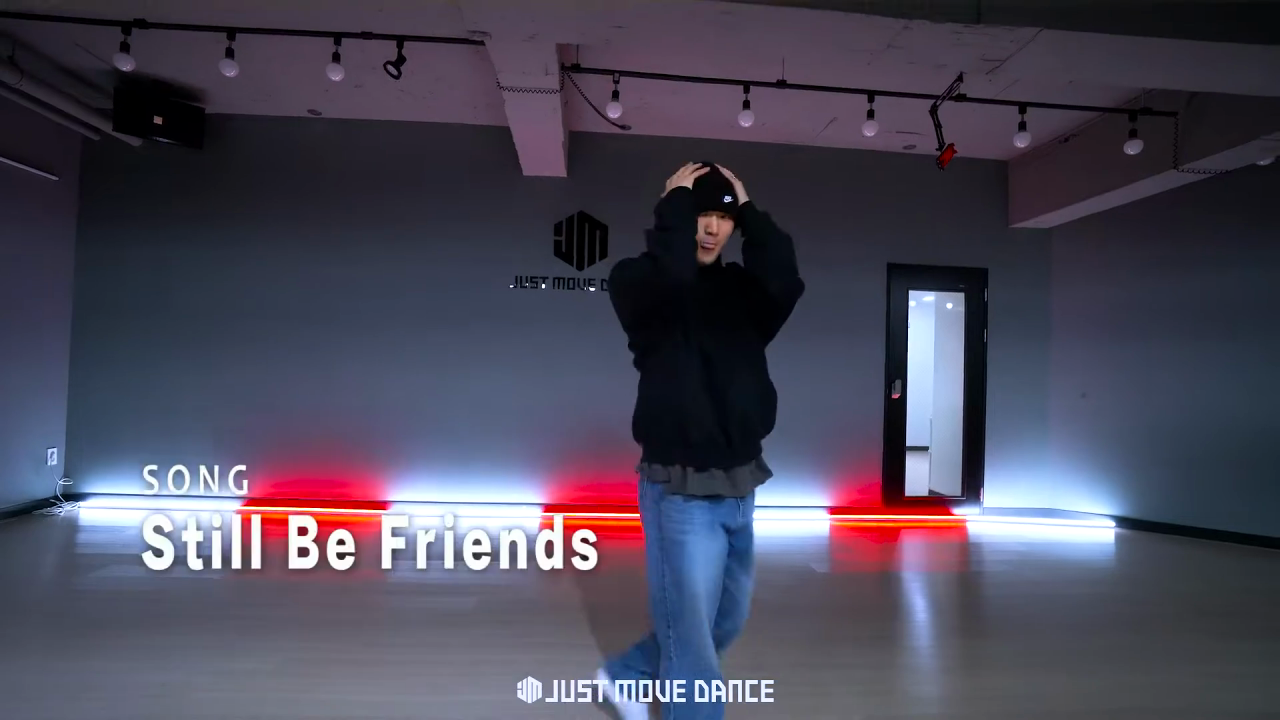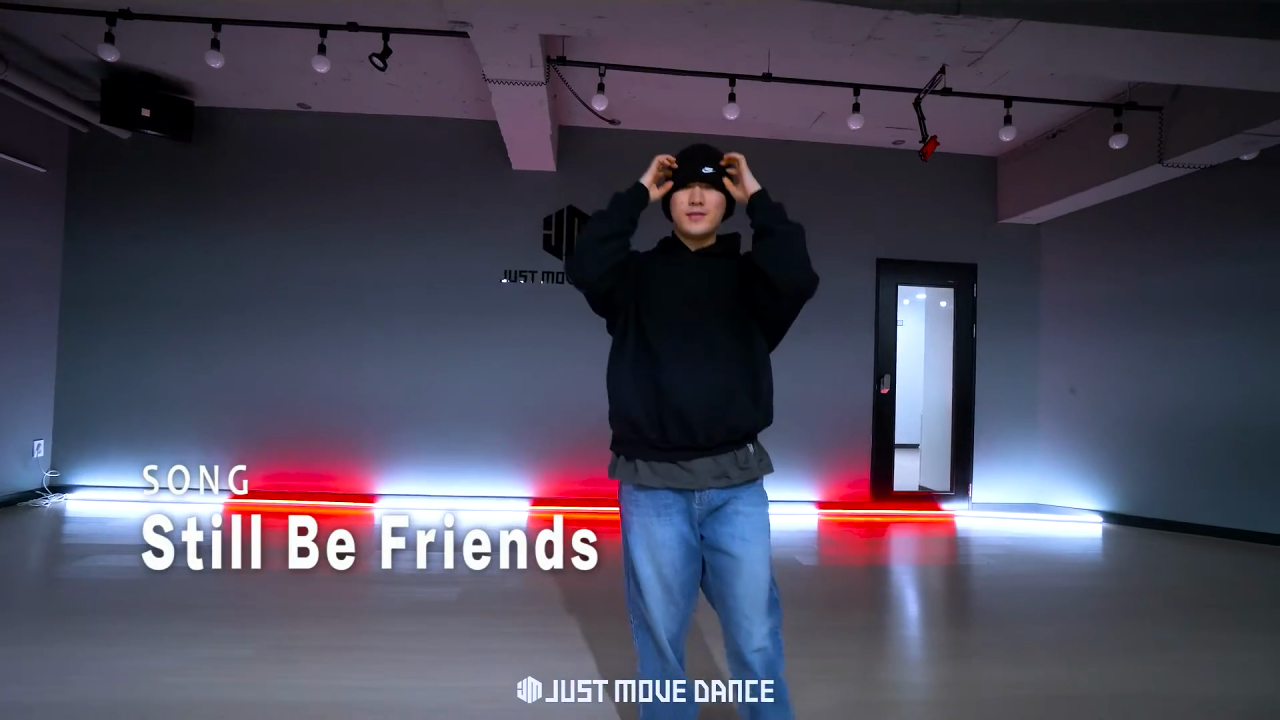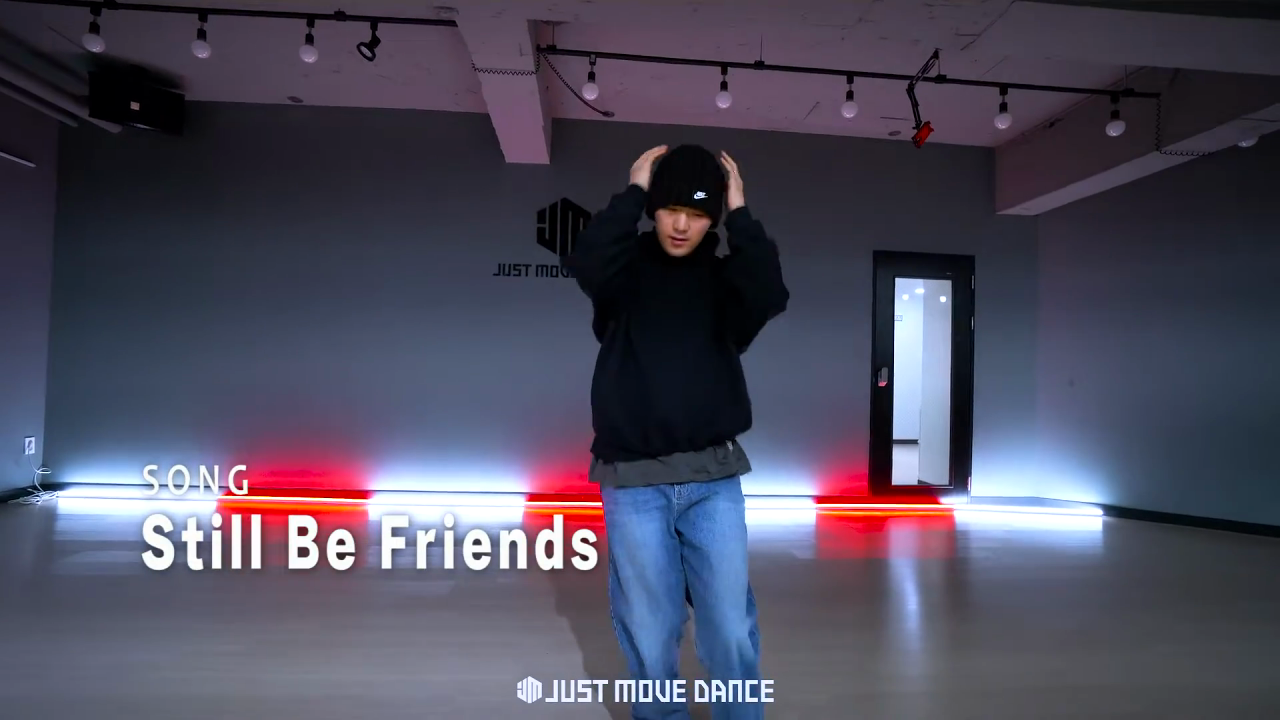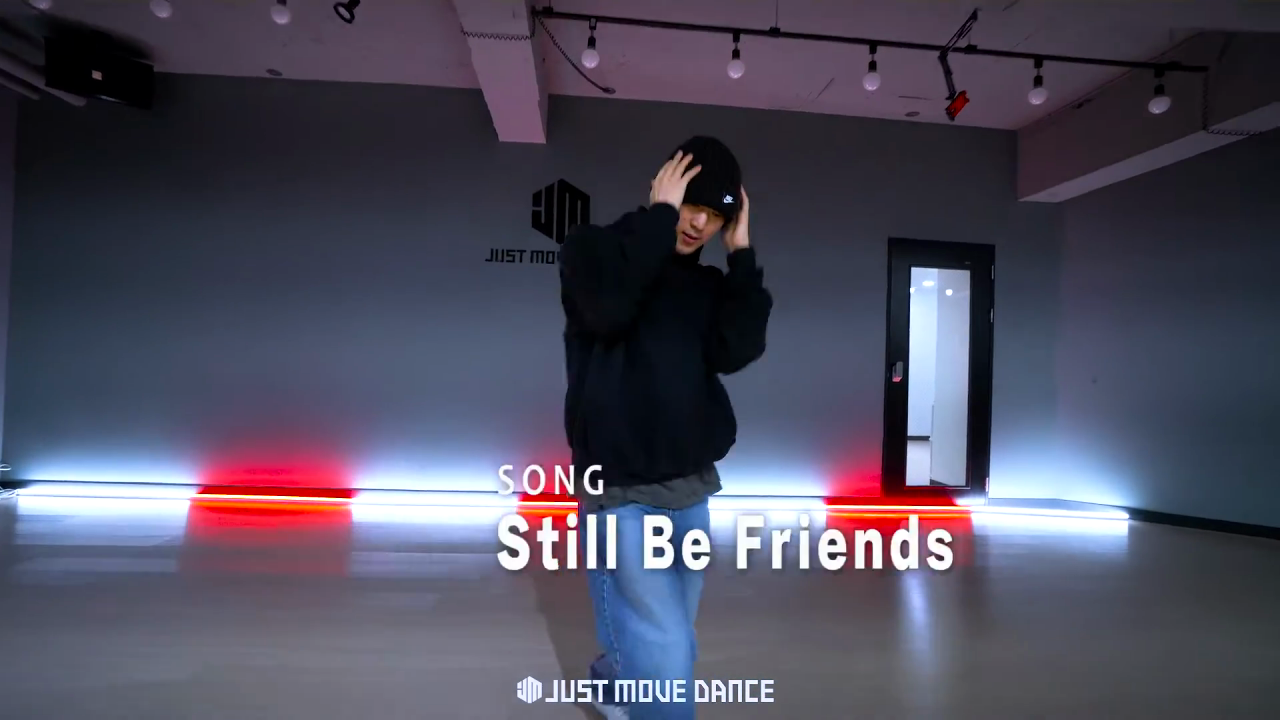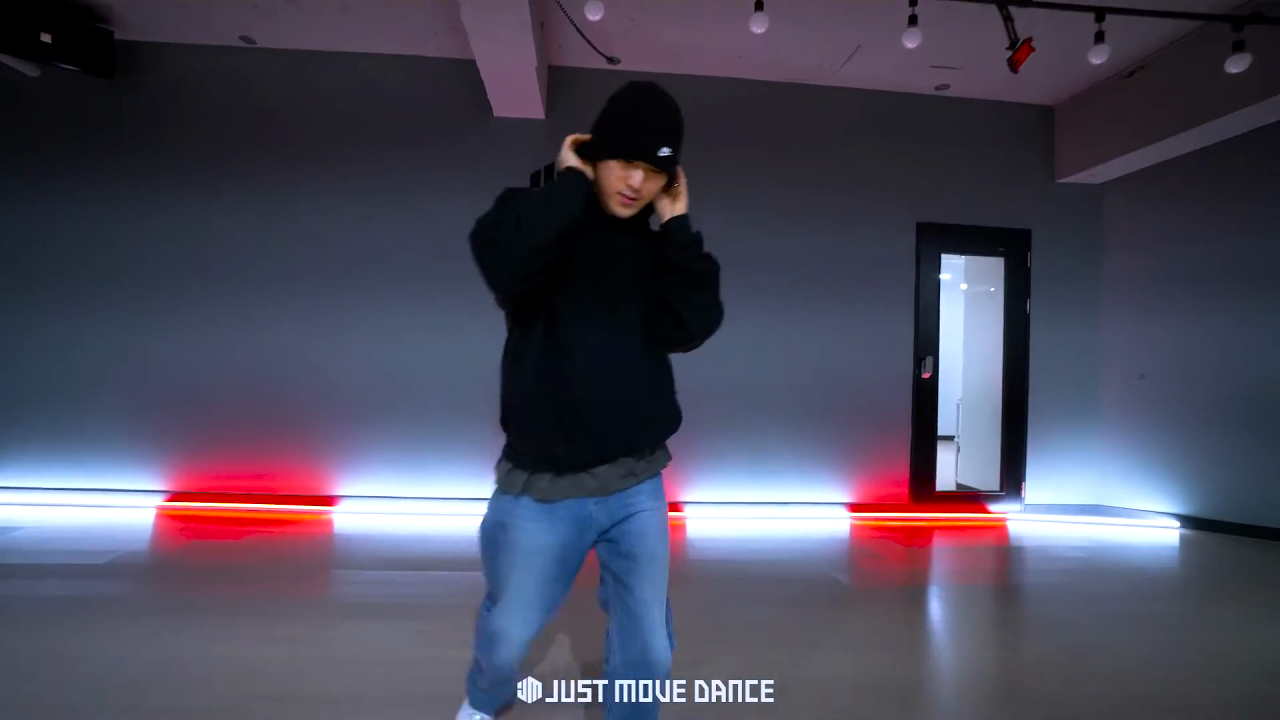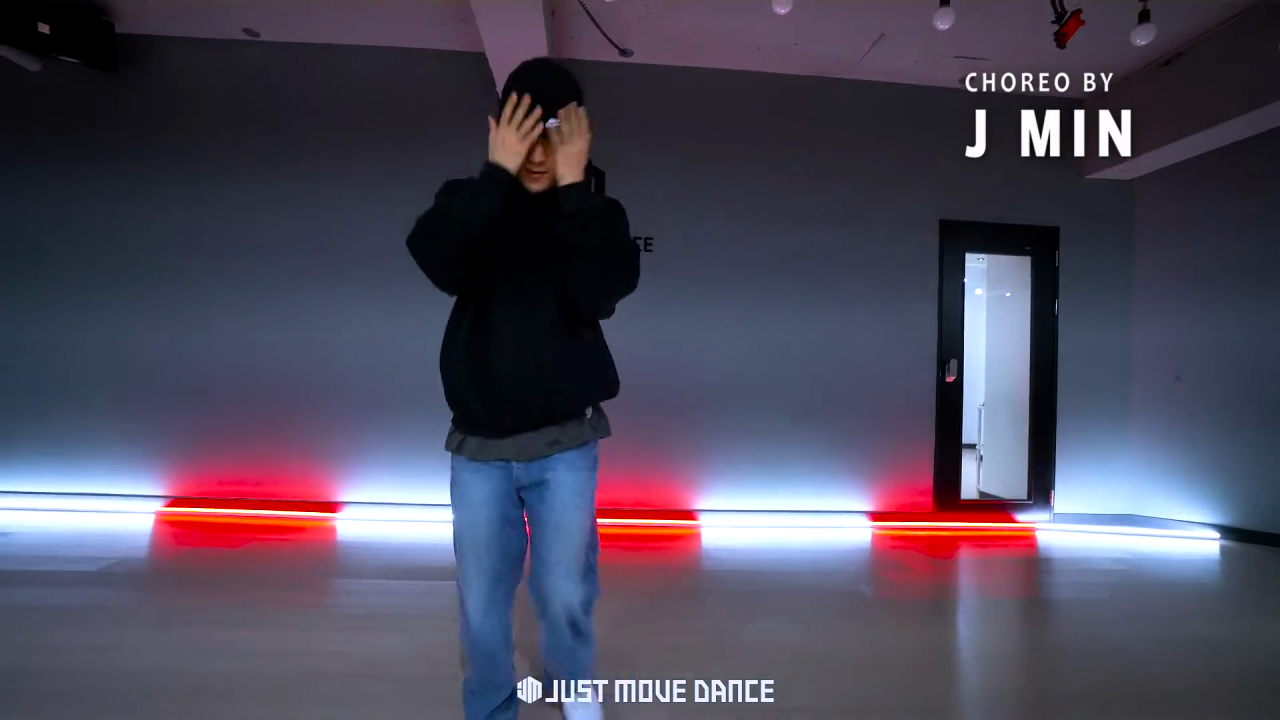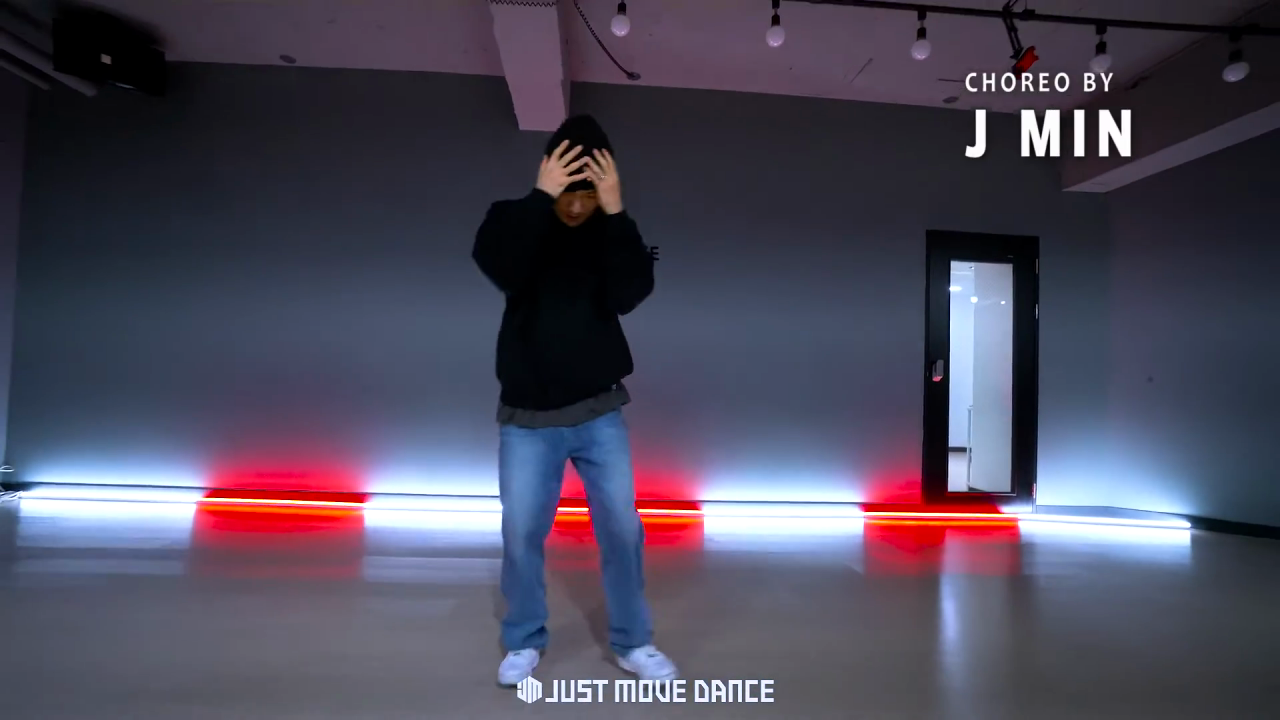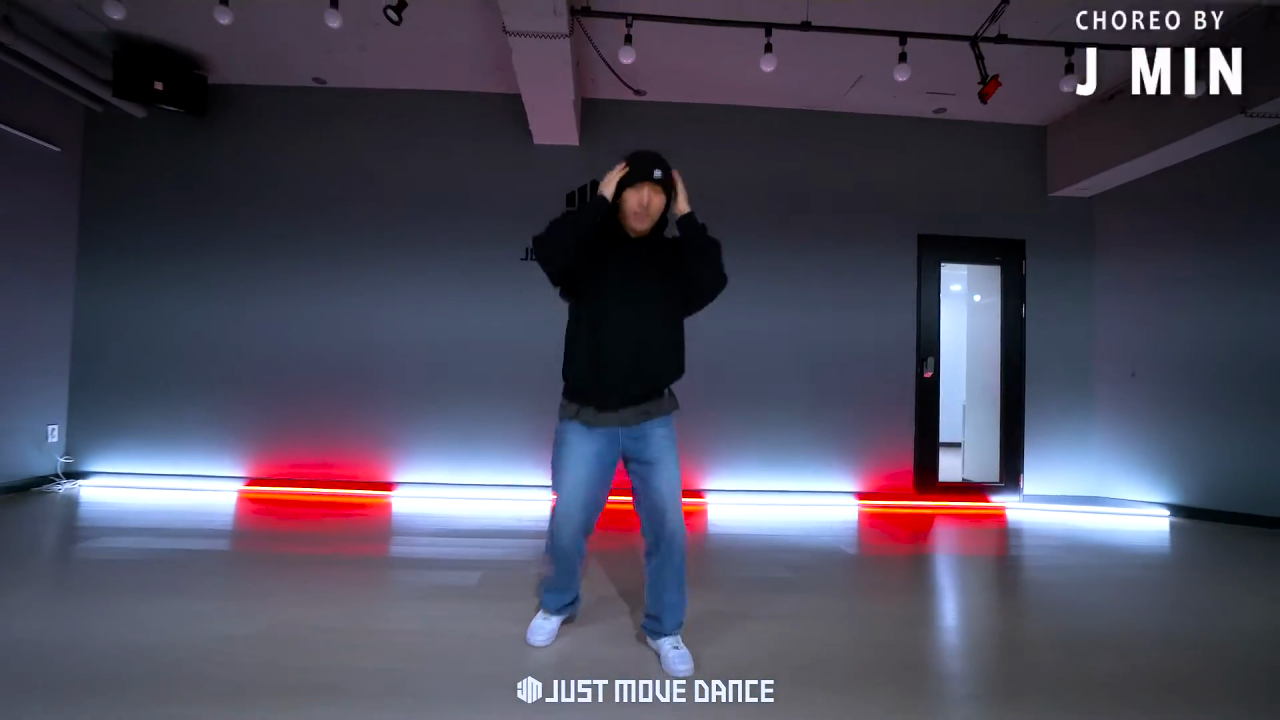
dt=0.5s
person 1, frame 1
left shoulder: (740, 289)
right shoulder: (642, 287)
left elbow: (785, 283)
right elbow: (671, 271)
left wrist: (747, 208)
right wrist: (677, 198)
left hip: (739, 483)
right hip: (682, 490)
left knee: (724, 621)
right knee: (693, 637)
left ankle: (626, 675)
person 1, frame 2
left shoulder: (749, 275)
right shoulder: (637, 274)
left elbow: (797, 280)
right elbow: (586, 268)
left wrist: (758, 199)
right wrist: (638, 194)
left hip: (734, 481)
right hip: (652, 483)
left knee: (755, 634)
right knee: (661, 633)
person 1, frame 3
left shoulder: (725, 280)
right shoulder: (622, 272)
left elbow: (769, 296)
right elbow: (586, 264)
left wrist: (739, 212)
right wrist: (634, 189)
left hip: (714, 478)
right hip: (633, 481)
left knee: (730, 630)
right knee: (649, 631)
person 1, frame 4
left shoulder: (708, 285)
right shoulder: (593, 250)
left elbow: (738, 351)
right elbow: (609, 306)
left wrist: (741, 251)
right wrist: (659, 212)
left hip: (690, 492)
right hip: (620, 494)
left knee: (662, 648)
right knee: (665, 654)
person 1, frame 5
left shoulder: (659, 251)
right shoulder: (535, 217)
left elbow: (690, 328)
right elbow: (506, 266)
left wrist: (679, 223)
right wrist: (568, 180)
left hip: (636, 483)
right hip: (540, 483)
left knee: (649, 648)
right knee: (509, 632)
person 1, frame 6
left shoulder: (597, 214)
right shoulder: (469, 205)
left elbow: (597, 295)
right elbow: (440, 264)
left wrist: (573, 188)
right wrist: (495, 173)
left hip: (565, 443)
right hip: (479, 445)
left knee: (562, 593)
right knee: (481, 605)
person 1, frame 7
left shoulder: (609, 233)
right shoulder: (514, 221)
left elbow: (627, 294)
right elbow: (503, 271)
left wrist: (615, 213)
right wrist: (540, 196)
left hip: (599, 411)
right hip: (527, 417)
left knee: (621, 529)
right knee: (522, 534)
left ankle: (633, 644)
right ankle: (524, 640)
person 1, frame 8
left shoulder: (674, 256)
right shoulder: (587, 248)
left elbow: (709, 283)
right elbow: (552, 254)
left wrist: (688, 218)
right wrist: (600, 200)
left hip: (652, 417)
right hip: (586, 417)
left knee: (668, 528)
right knee: (569, 526)
left ankle: (666, 630)
right ankle: (556, 604)
